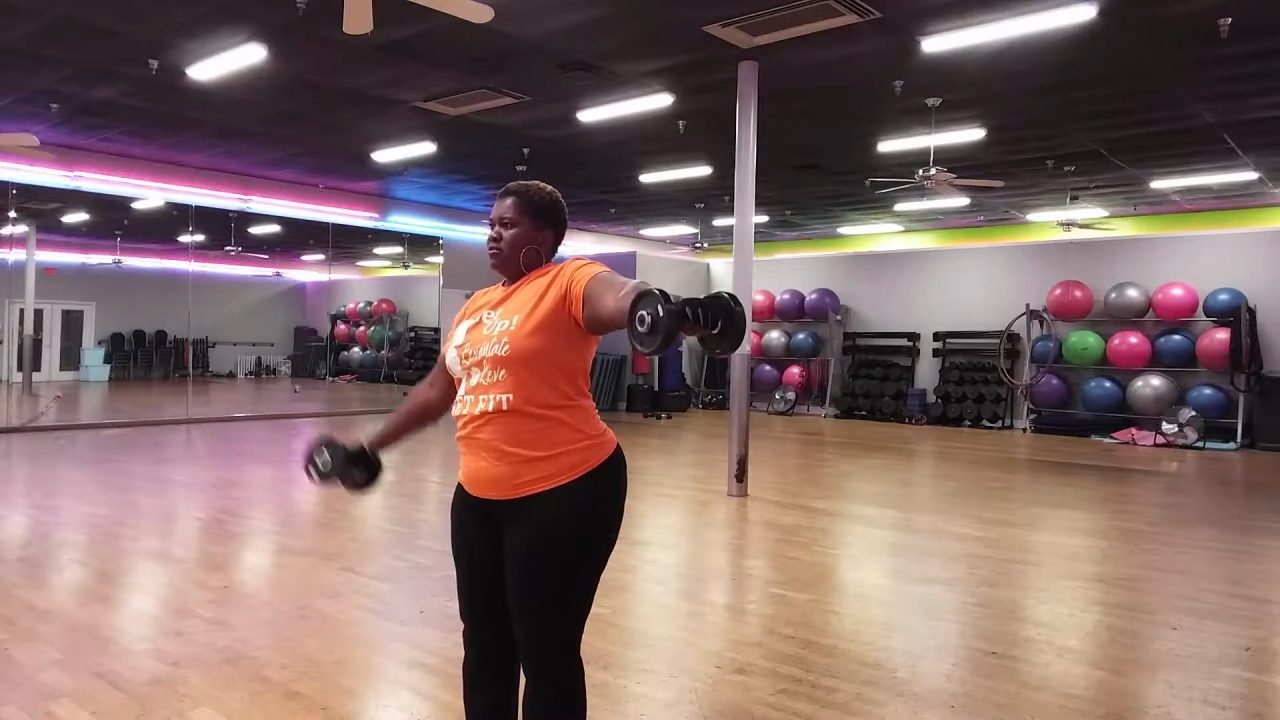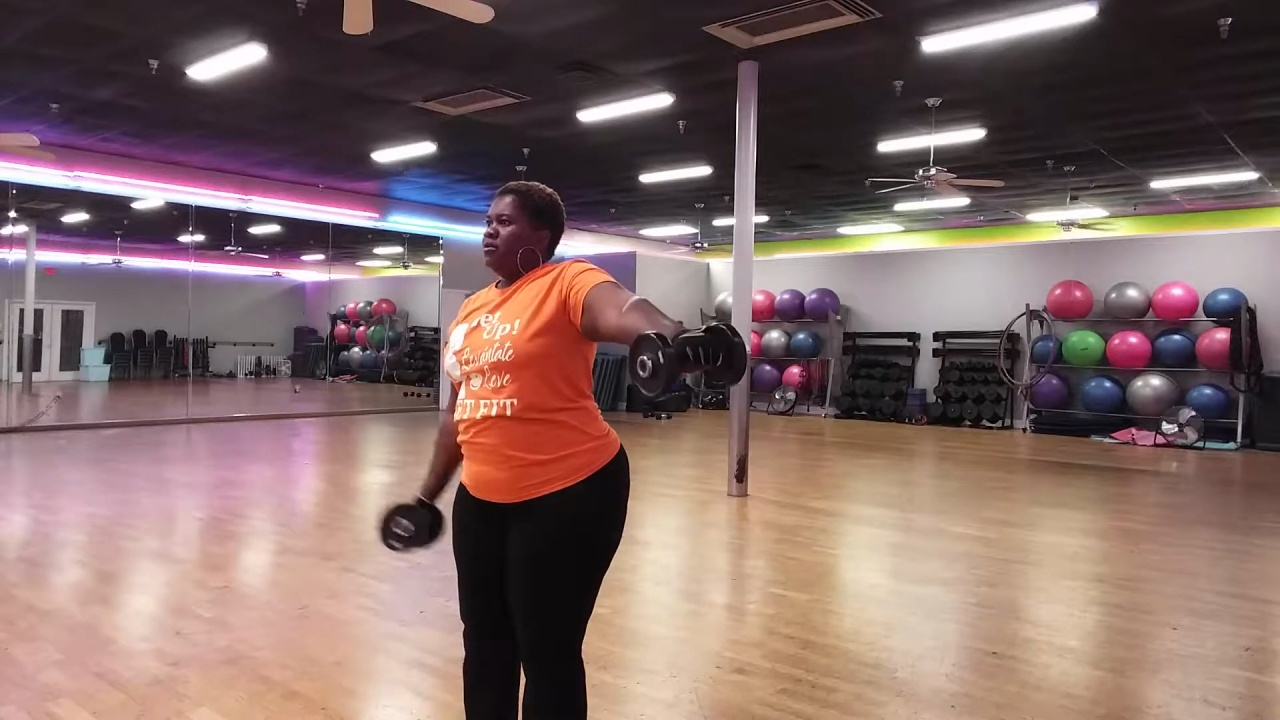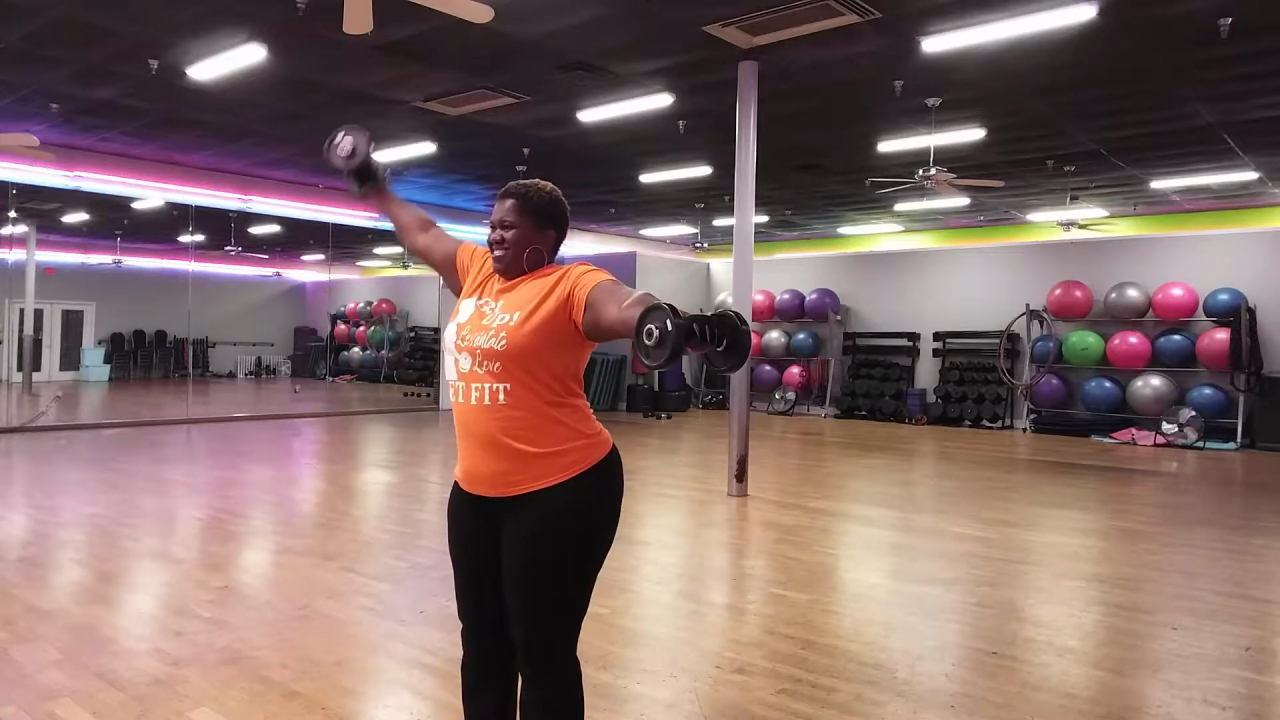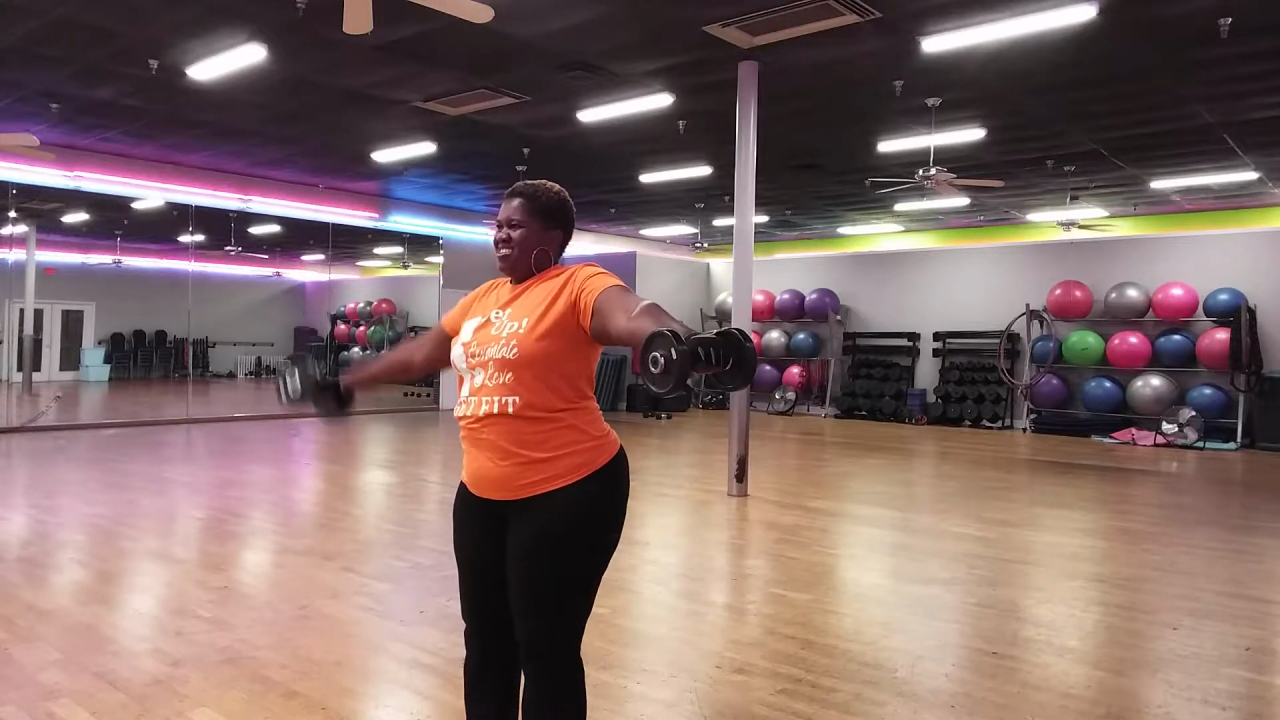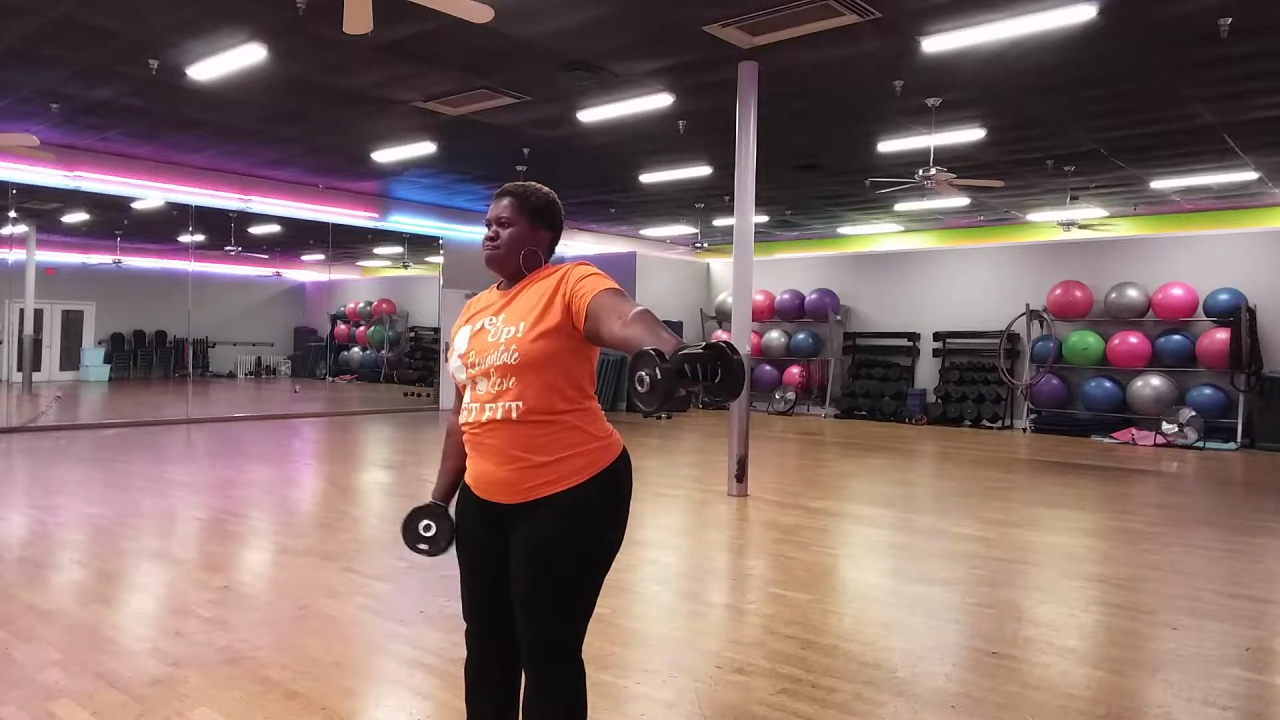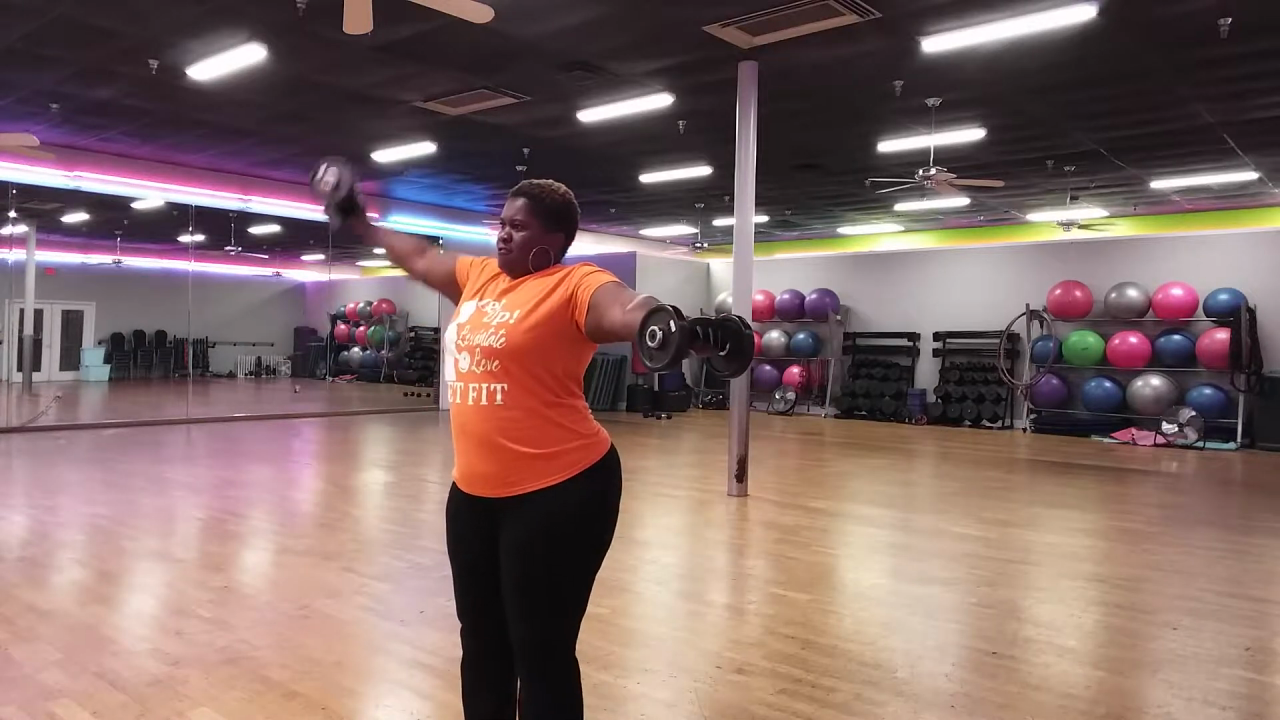
dt=0.7s
person 1, frame 1
left shoulder: (570, 281)
right shoulder: (476, 305)
left elbow: (623, 297)
right elbow: (438, 389)
right wrist: (373, 445)
left hip: (564, 493)
right hip: (480, 497)
left knee: (546, 652)
right knee: (484, 645)
person 1, frame 2
left shoulder: (568, 284)
right shoulder: (471, 309)
left elbow: (624, 311)
right elbow: (457, 409)
left wrist: (676, 340)
right wrist: (429, 492)
left hip: (567, 493)
right hip: (482, 498)
left knee: (547, 654)
right knee: (484, 646)
person 1, frame 3
left shoulder: (572, 285)
right shoulder: (477, 273)
left elbow: (626, 306)
right elbow: (422, 232)
right wrist: (375, 189)
left hip: (561, 492)
right hip: (476, 493)
left knee: (543, 652)
right knee: (482, 644)
person 1, frame 4
left shoulder: (578, 286)
right shoulder: (482, 299)
left elbow: (632, 315)
right elbow: (421, 353)
left wrist: (682, 340)
right wrist: (350, 380)
left hip: (566, 493)
right hip: (483, 494)
left knee: (546, 650)
right knee: (485, 643)
person 1, frame 5
left shoulder: (572, 285)
right shoulder: (473, 311)
left elbow: (625, 319)
left wrist: (675, 354)
right wrist: (442, 496)
left hip: (571, 494)
right hip: (485, 499)
left knee: (548, 650)
right knee: (487, 643)
person 1, frame 6
left shoulder: (575, 285)
right shoulder: (480, 277)
left elbow: (629, 309)
right elbow: (419, 256)
right wrist: (358, 220)
left hip: (557, 491)
right hip: (474, 492)
left knee: (540, 650)
right knee: (481, 642)
